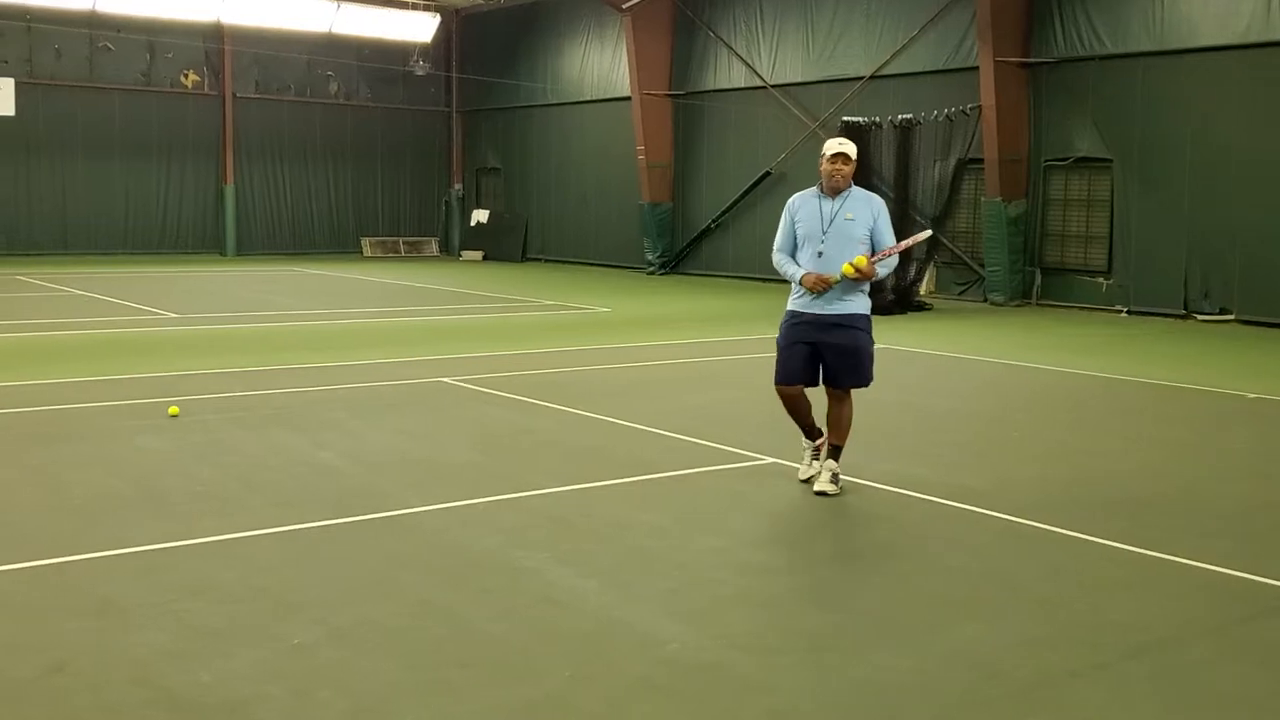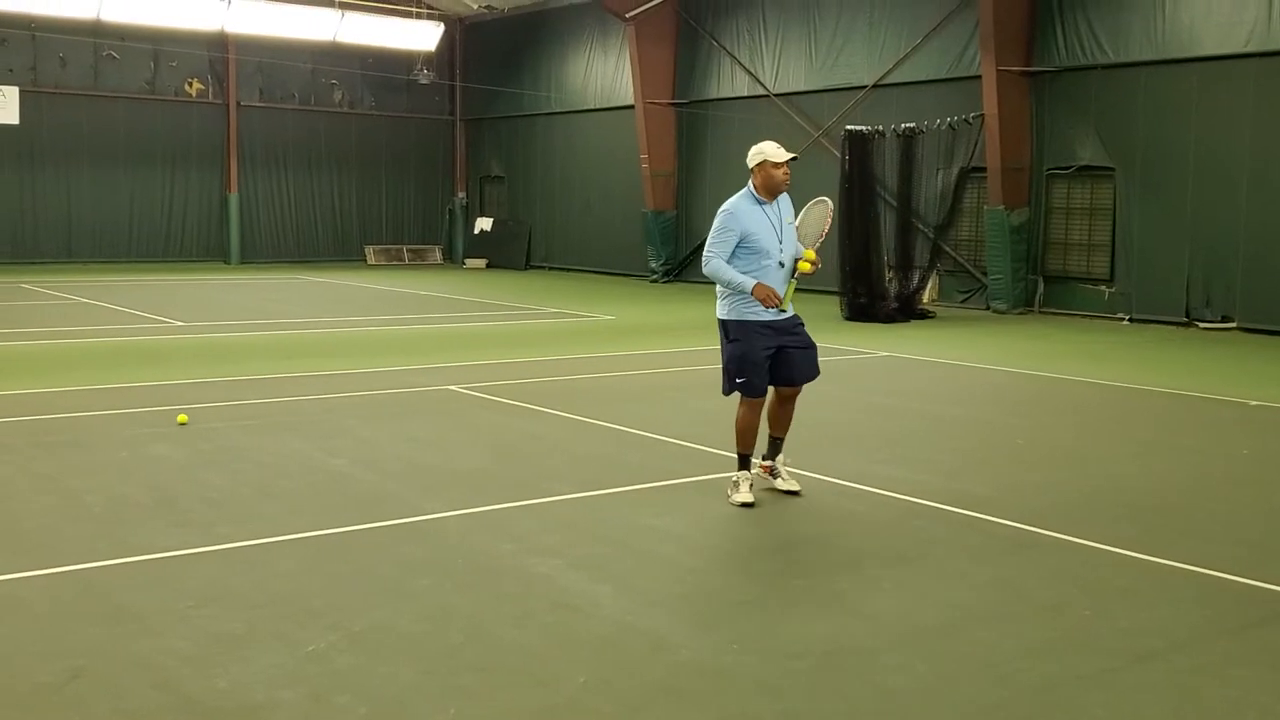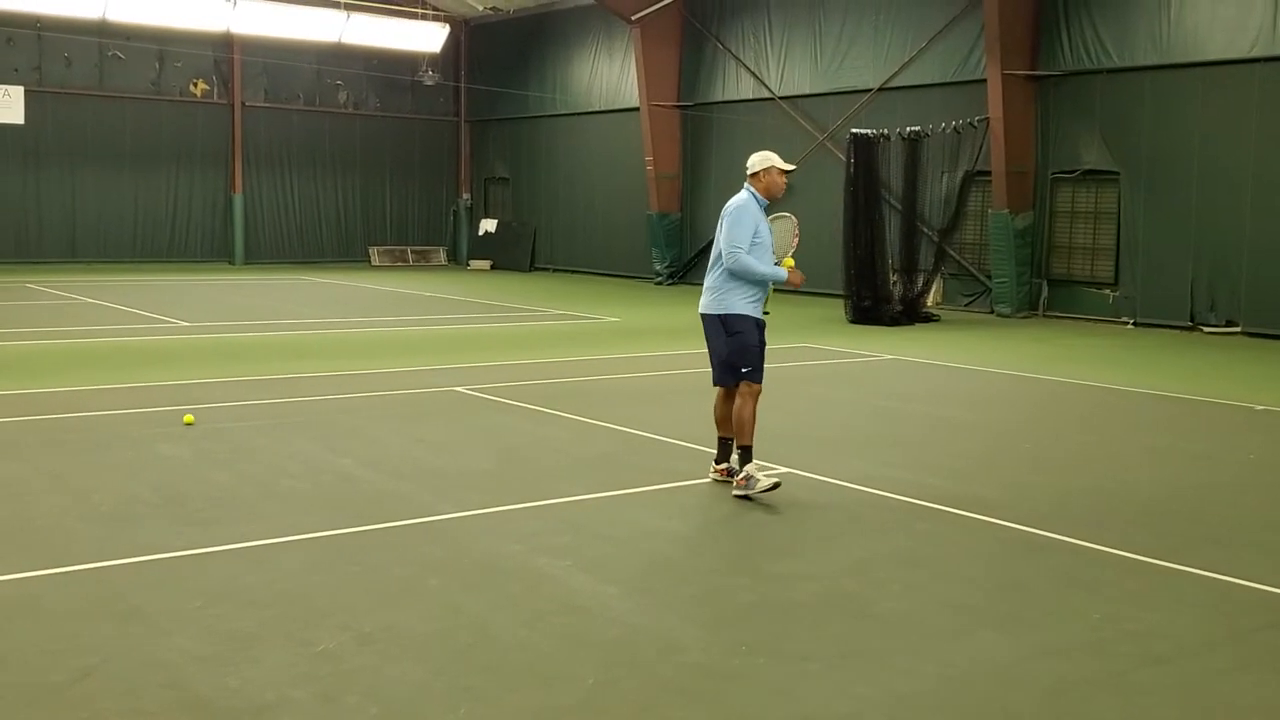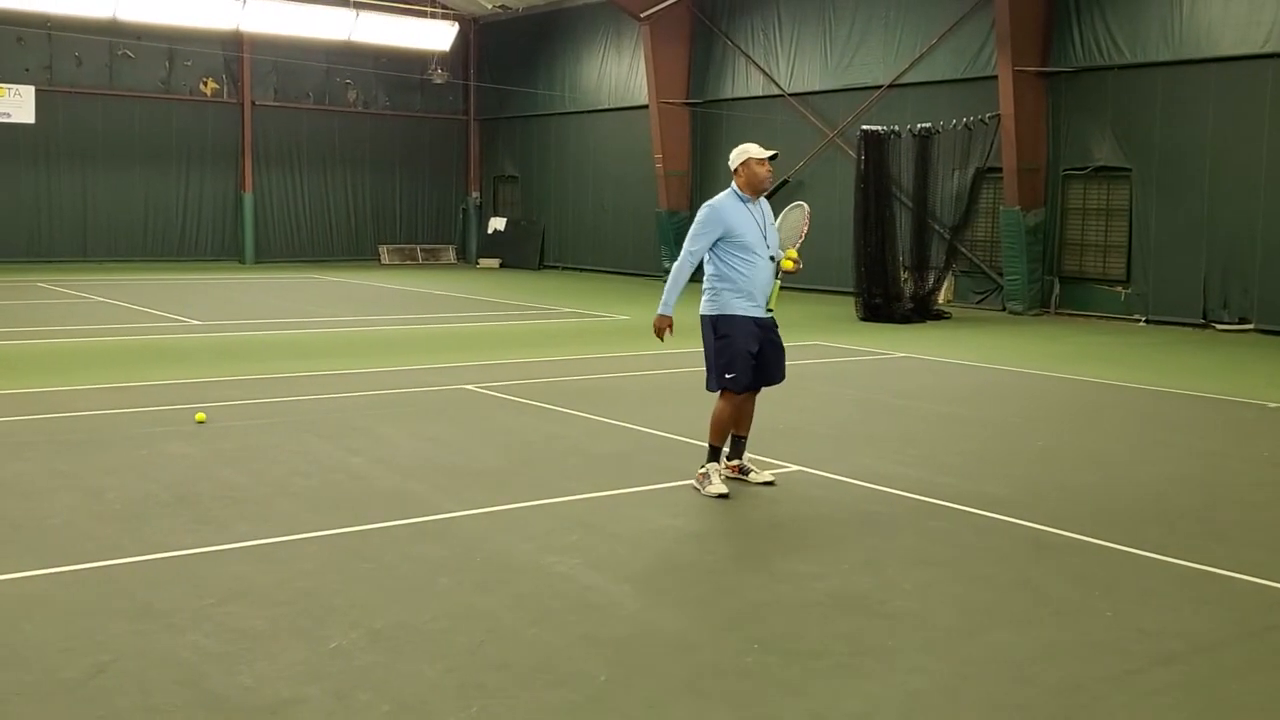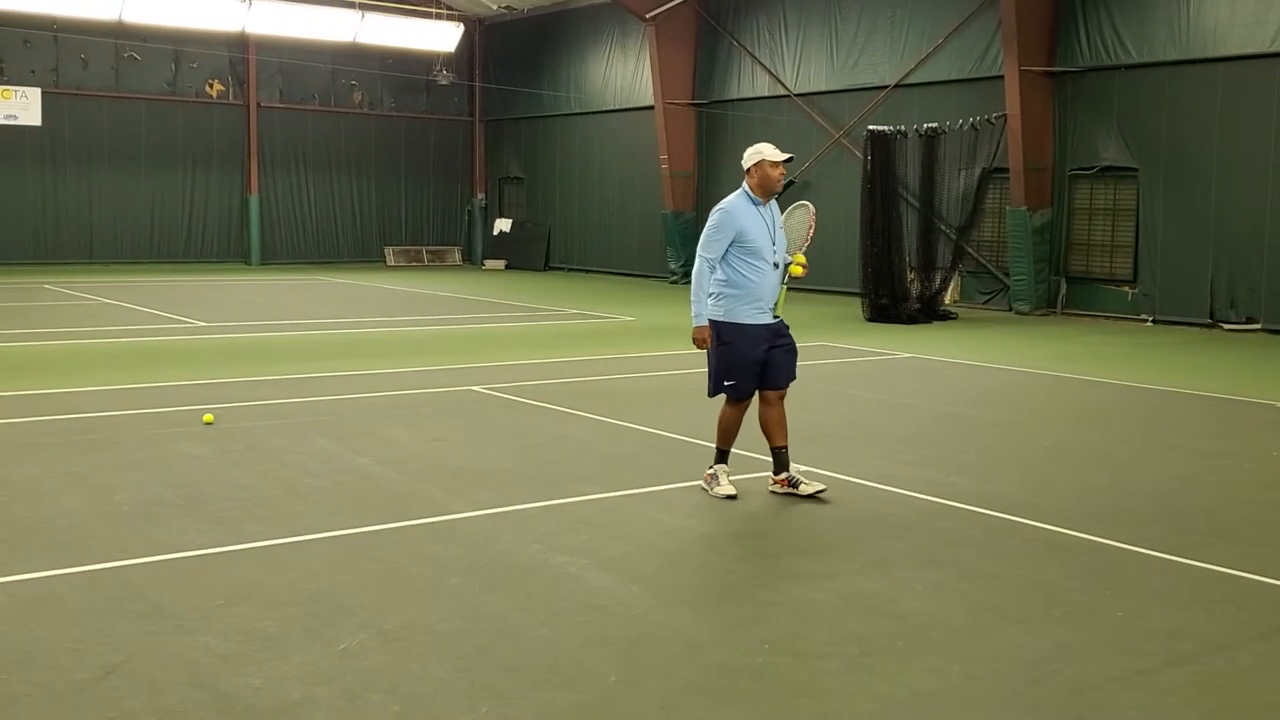
dt=1s
person 1, frame 1
left shoulder: (872, 205)
right shoulder: (797, 204)
left elbow: (890, 255)
right elbow: (780, 254)
left wrist: (874, 271)
right wrist: (802, 276)
left hip: (849, 315)
right hip: (801, 312)
left knee: (839, 392)
right knee: (788, 387)
left ankle: (832, 464)
right ankle: (815, 440)
person 1, frame 2
left shoulder: (785, 202)
right shoulder: (734, 212)
right elbow: (711, 263)
left wrist: (804, 258)
right wrist: (752, 287)
left hip: (782, 316)
right hip: (744, 319)
left knee: (789, 388)
right knee: (752, 397)
left ankle: (771, 461)
right ankle: (743, 474)
person 1, frame 3
left shoulder: (755, 208)
right shoulder: (742, 207)
right elbow: (734, 259)
left wrist: (778, 270)
right wrist: (783, 275)
left hip: (743, 311)
right hip: (729, 312)
left knee: (731, 386)
right knee: (748, 387)
left ankle: (722, 463)
right ankle: (746, 473)
person 1, frame 4
left shoulder: (764, 207)
right shoulder: (718, 209)
right elbow: (687, 259)
left wrist: (786, 262)
right wrist: (666, 308)
left hip: (759, 315)
right hip: (728, 315)
left knee: (751, 388)
right knee: (732, 392)
left ankle: (735, 460)
right ankle: (709, 468)
person 1, frame 5
left shoulder: (772, 207)
right shoulder: (729, 211)
right elbow: (703, 264)
left wrist: (791, 263)
right wrist: (700, 320)
left hip: (770, 321)
right hip: (735, 323)
left knee: (774, 395)
right knee: (739, 398)
left ankle: (782, 474)
right ankle: (717, 469)
